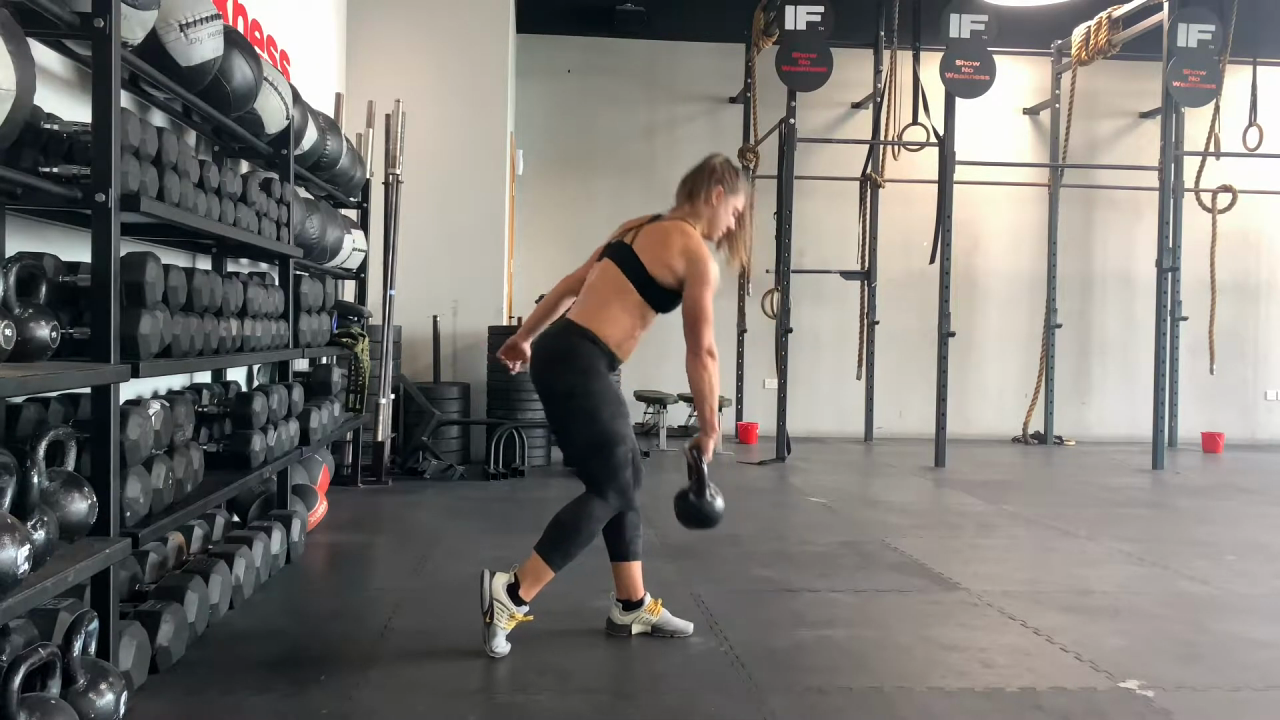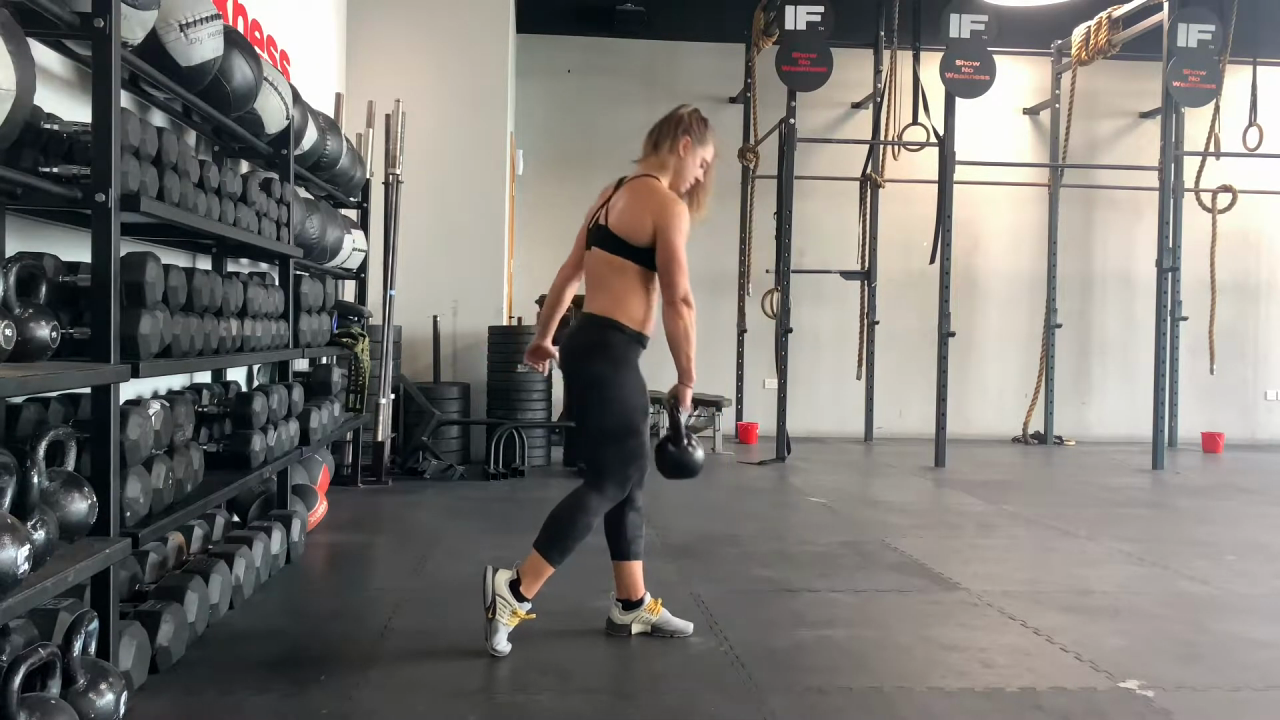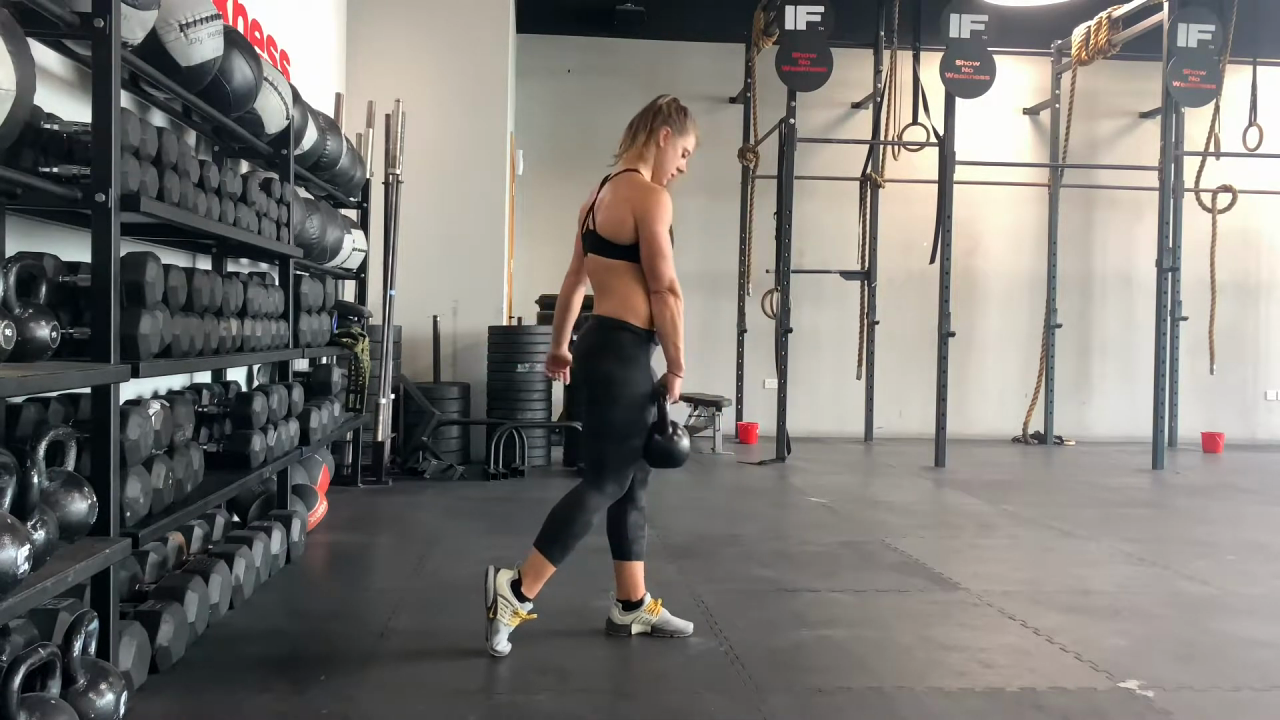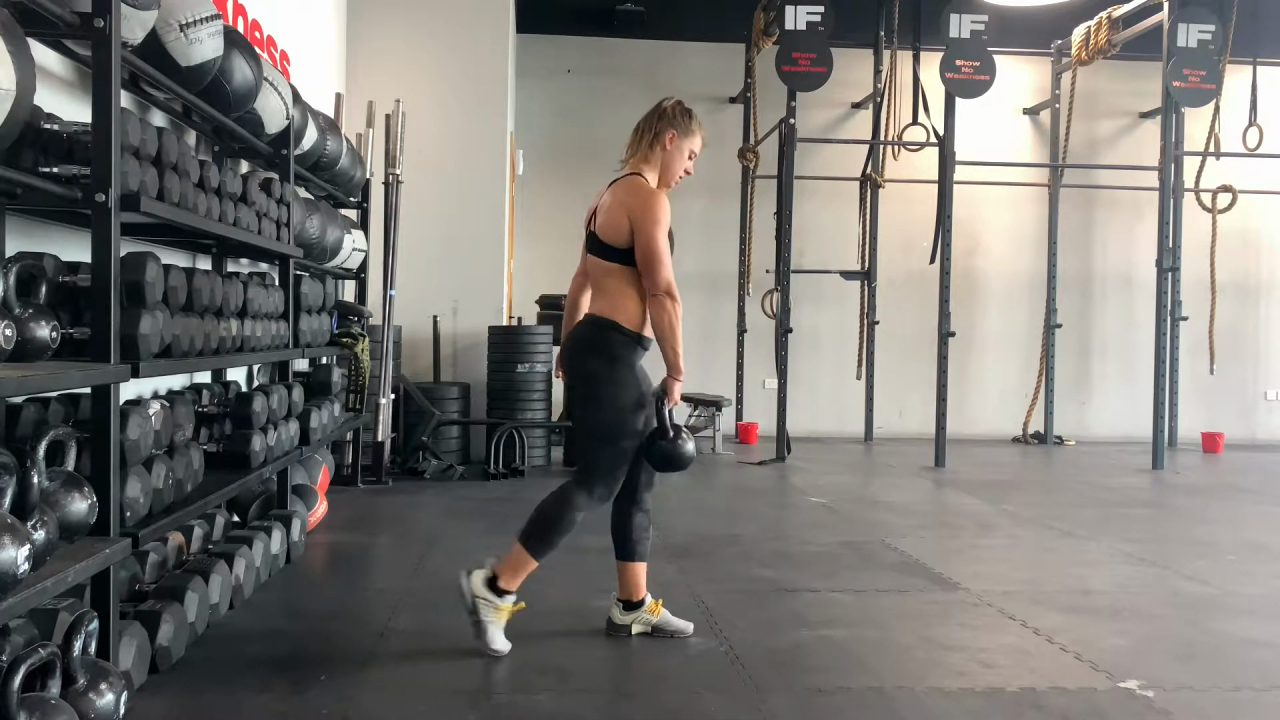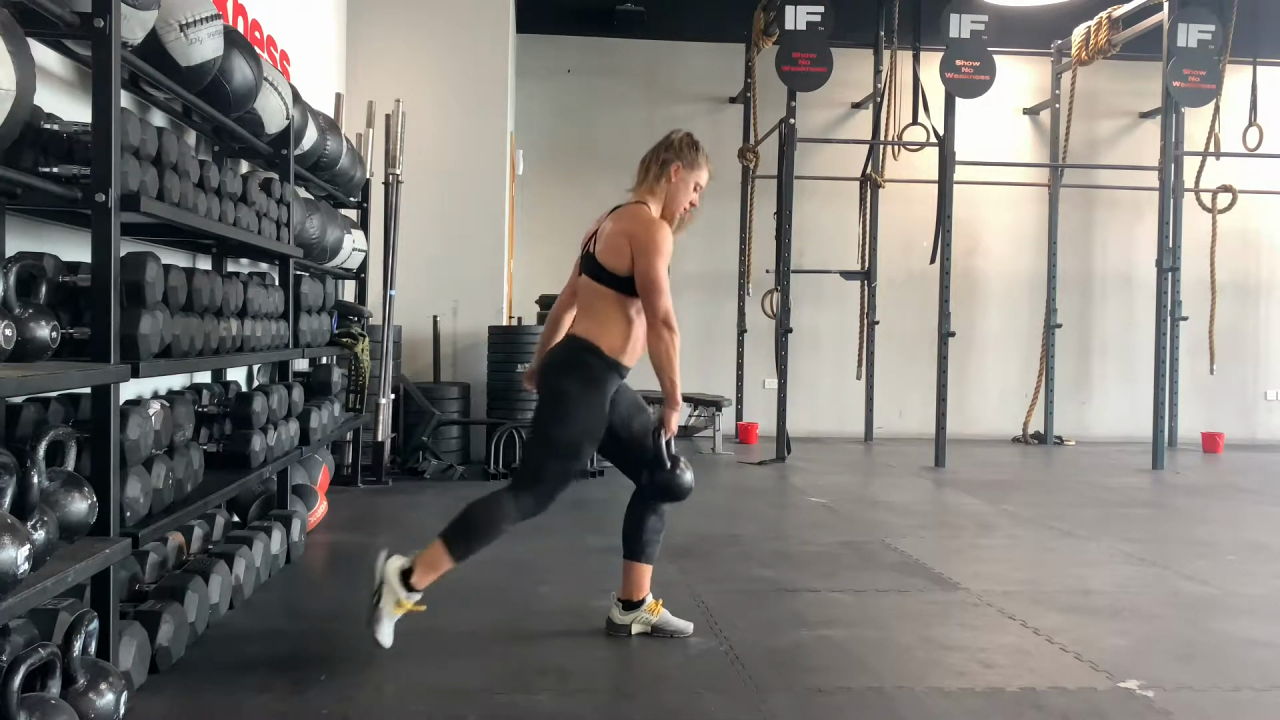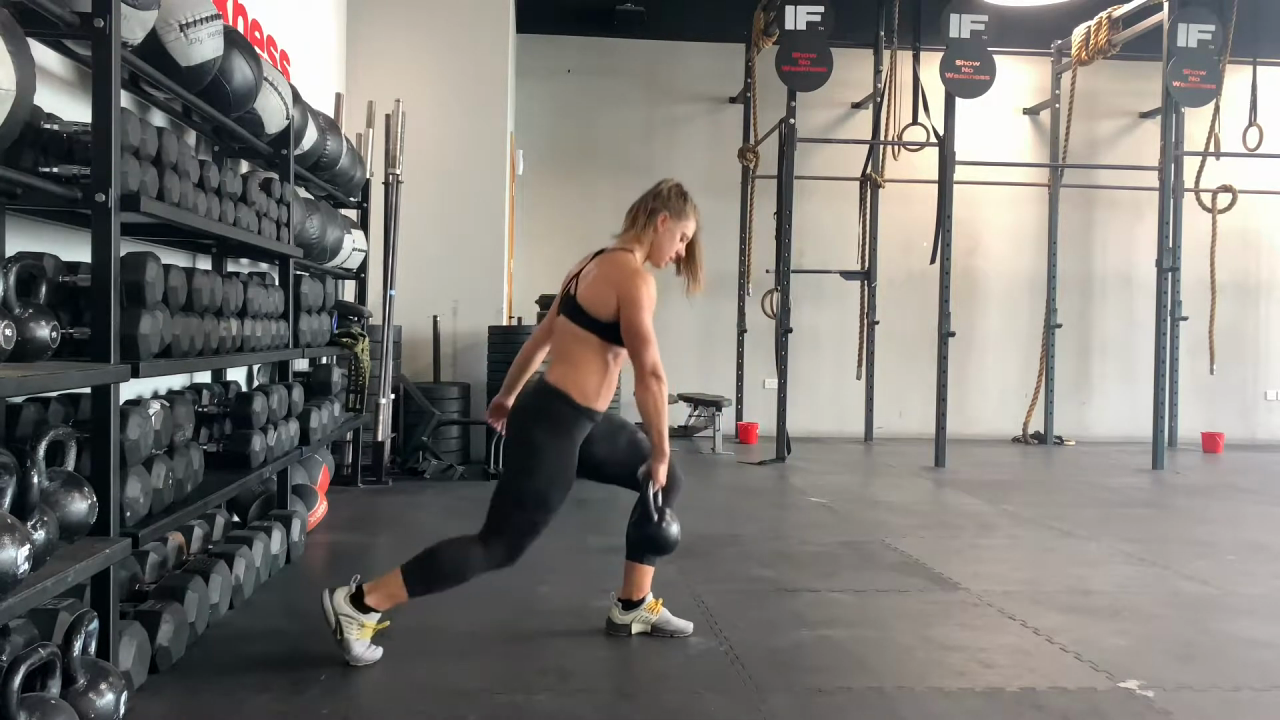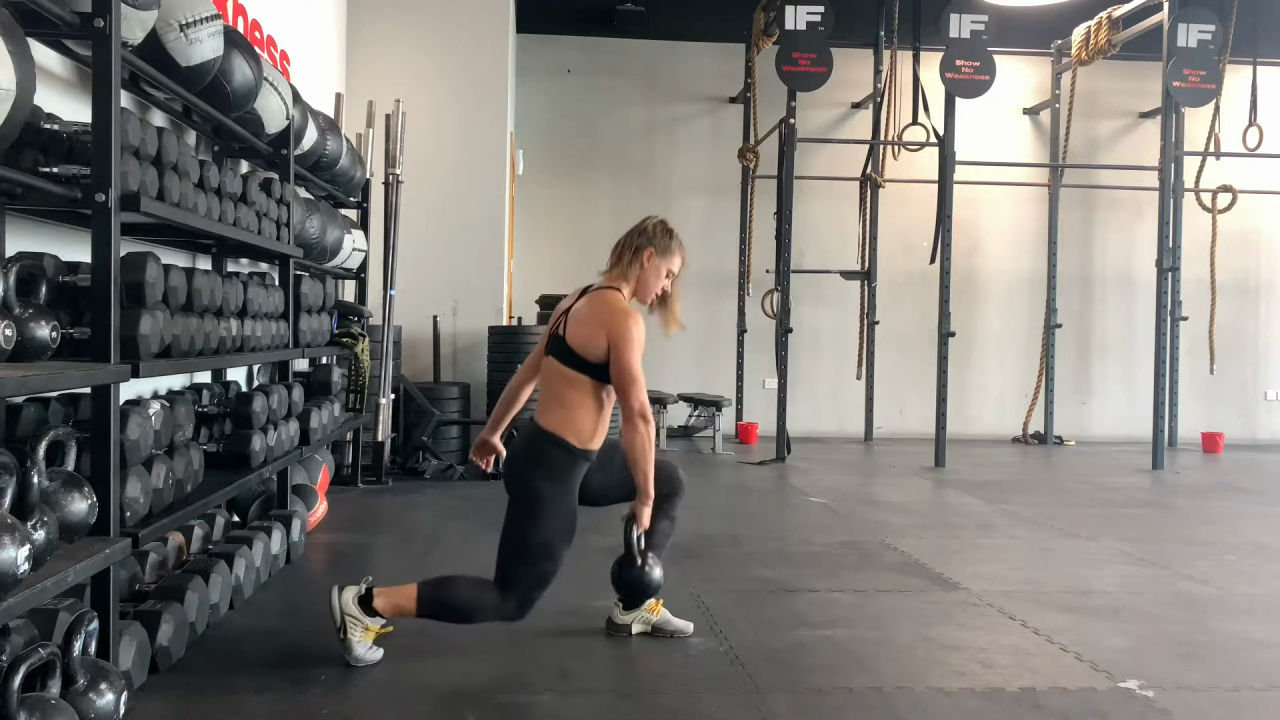
dt=0.2s
person 1, frame 1
left shoulder: (641, 227)
right shoulder: (696, 254)
left elbow: (574, 282)
right elbow: (702, 353)
left wrist: (526, 335)
right wrist: (708, 432)
left hip: (560, 351)
right hip: (578, 363)
left knee: (624, 479)
right knee: (609, 489)
left ankle: (631, 606)
right ankle: (512, 596)
person 1, frame 2
left shoulder: (614, 193)
right shoulder: (667, 204)
left elbow: (570, 272)
right elbow: (678, 300)
left wrist: (543, 336)
right wrist: (686, 380)
left hip: (591, 343)
right hip: (610, 353)
left knee: (628, 479)
right knee: (607, 483)
left ankle: (631, 606)
right ankle: (513, 591)
person 1, frame 3
left shoulder: (604, 192)
right shoulder: (649, 197)
left elbow: (574, 279)
right elbow: (665, 290)
left wrist: (560, 344)
right wrist: (676, 368)
left hip: (603, 346)
right hip: (621, 353)
left knee: (630, 480)
right knee: (605, 482)
left ankle: (631, 606)
right ankle: (514, 592)
person 1, frame 4
left shoulder: (614, 194)
right shoulder: (647, 198)
left elbow: (582, 281)
right elbow: (662, 293)
left wrist: (569, 347)
right wrist: (677, 373)
left hip: (604, 351)
right hip: (609, 356)
left knee: (638, 478)
right knee: (595, 482)
left ankle: (633, 606)
right ankle: (494, 590)
person 1, frame 5
left shoulder: (616, 219)
right shoulder: (652, 230)
left elbow: (568, 298)
right elbow: (661, 322)
left wrist: (544, 359)
right wrist: (673, 401)
left hip: (597, 379)
right hip: (583, 380)
right knee: (530, 494)
left ankle: (633, 608)
right ankle: (402, 582)
person 1, frame 6
left shoulder: (596, 263)
right shoulder: (634, 278)
left elbow: (541, 337)
right elbow: (649, 374)
left wrist: (507, 396)
right wrist: (659, 453)
left hip: (574, 418)
right hip: (554, 425)
left knee: (667, 482)
right knee: (500, 544)
left ankle: (632, 607)
right ankle: (357, 604)
person 1, frame 7
left shoulder: (579, 300)
right shoulder: (622, 317)
left elbow: (527, 374)
right elbow: (636, 414)
left wrist: (492, 432)
right wrist: (644, 499)
left hip: (557, 454)
right hip: (551, 469)
left knee: (670, 485)
right knee: (511, 599)
left ankle: (633, 608)
right ankle: (365, 605)
